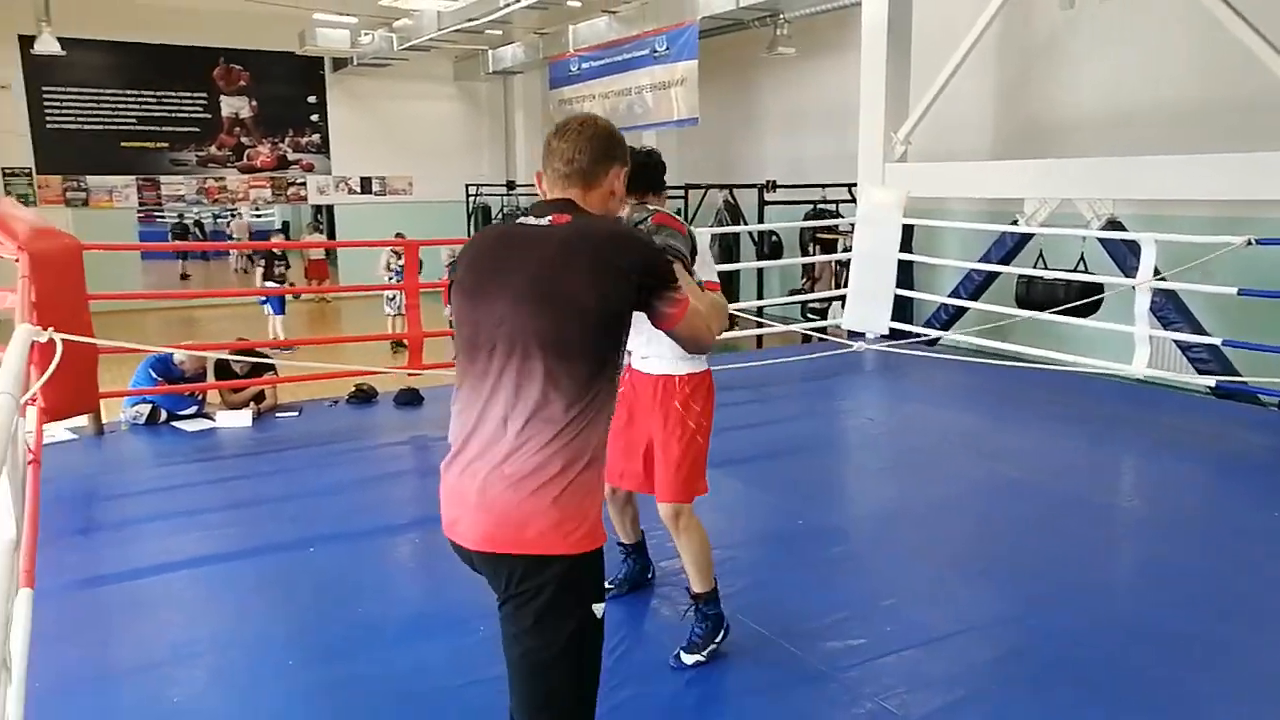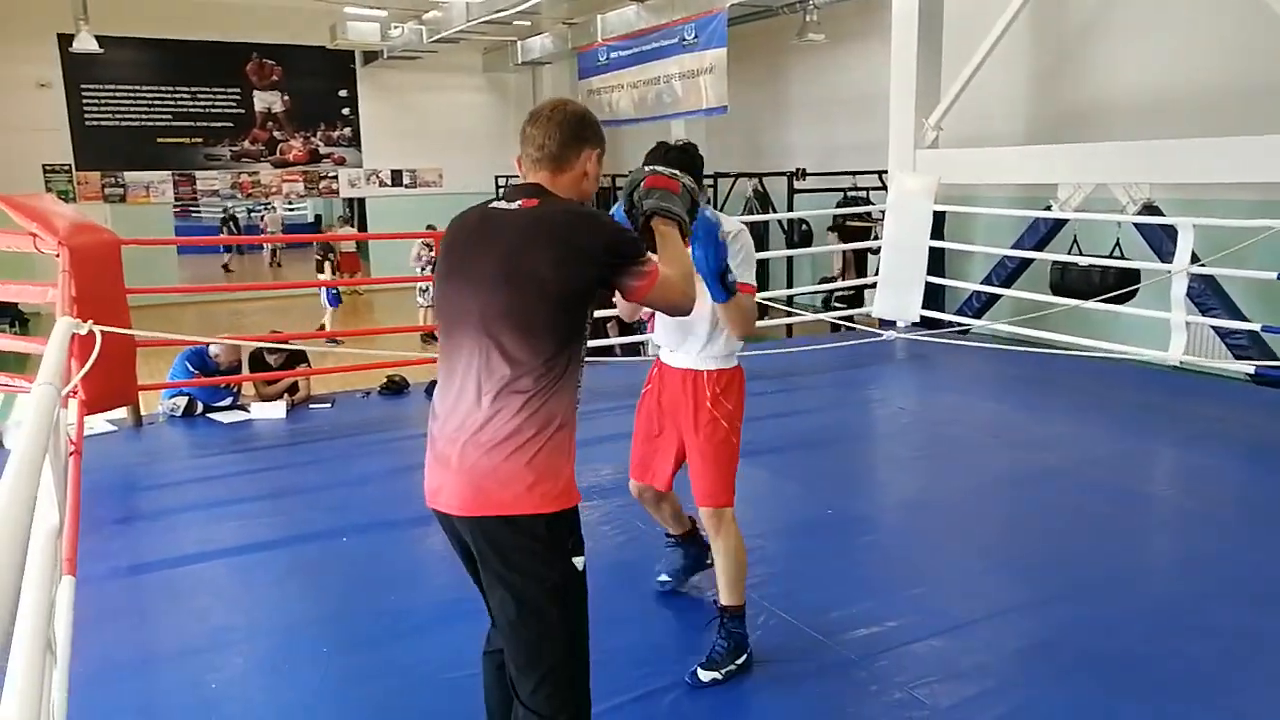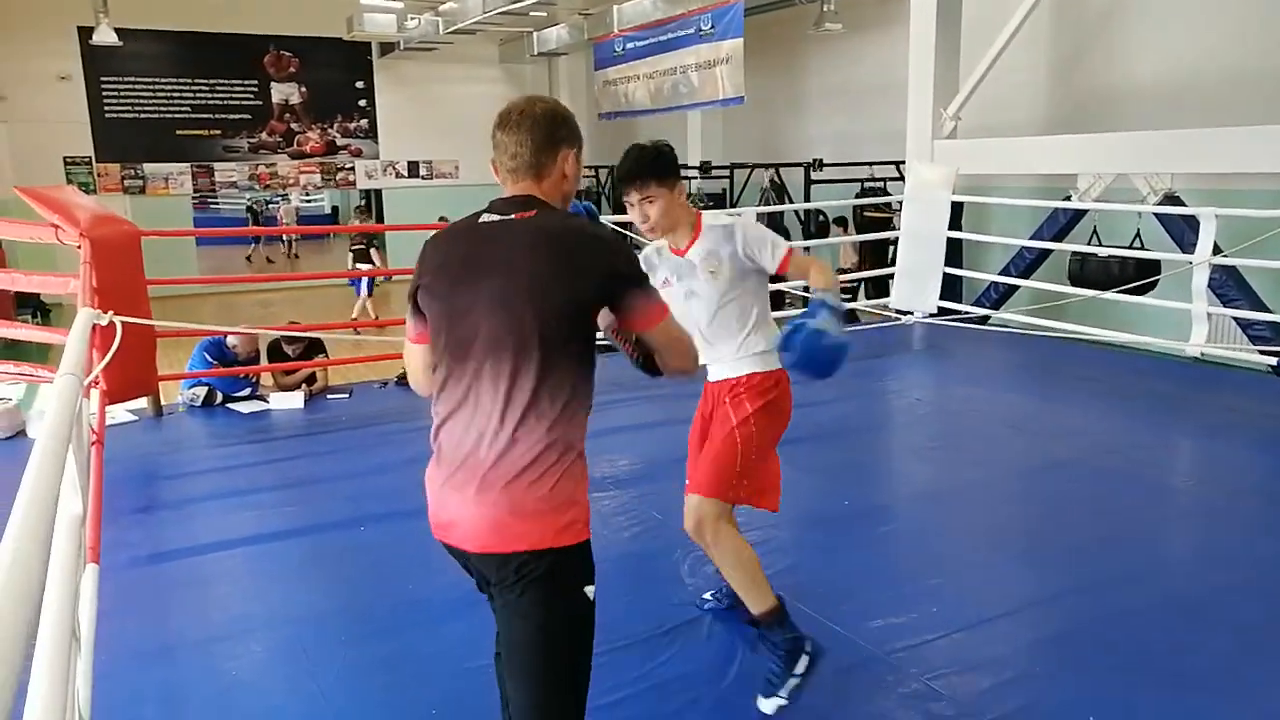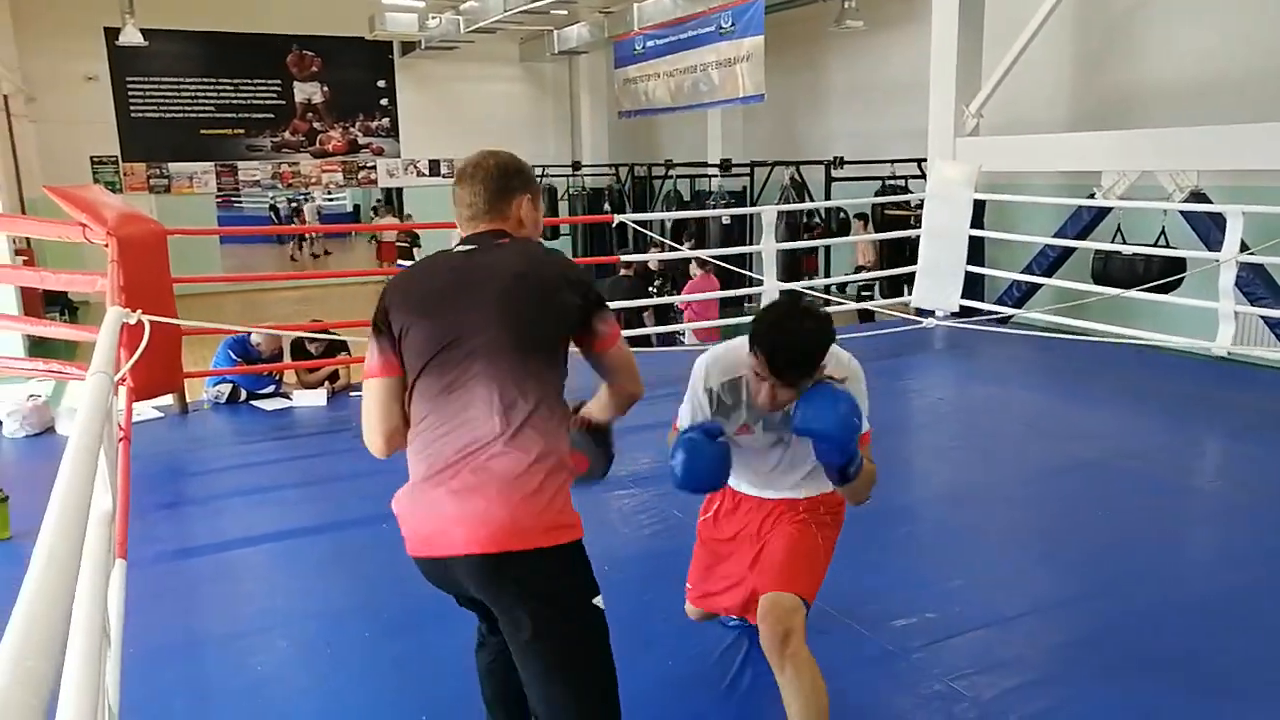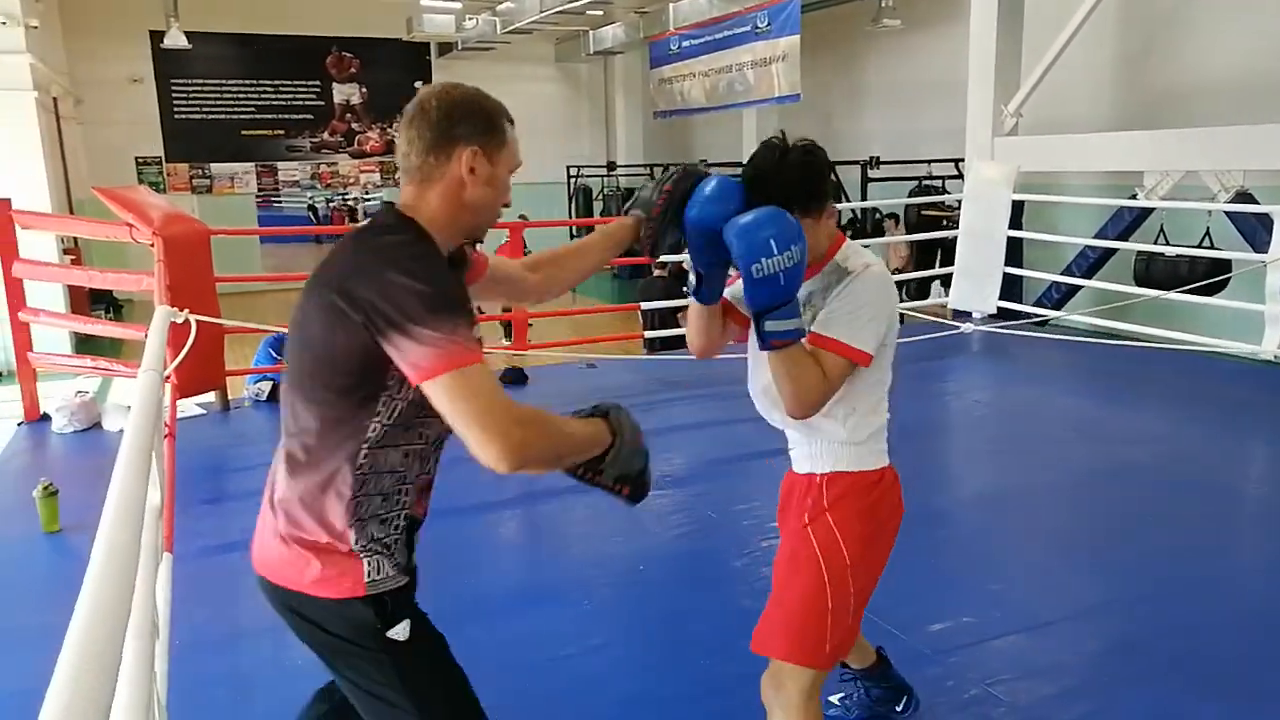
dt=0.5s
person 1, frame 1
left shoulder: (478, 250)
right shoulder: (622, 249)
right elbow: (702, 337)
right wrist: (674, 260)
left hip: (466, 509)
right hip: (545, 524)
left knee: (536, 661)
person 1, frame 2
left shoulder: (462, 230)
right shoulder: (585, 232)
right elbow: (681, 298)
right wrist: (665, 219)
left hip: (451, 482)
right hip: (523, 492)
left knee: (510, 640)
person 1, frame 3
left shoulder: (441, 250)
right shoulder: (589, 249)
right elbow: (679, 359)
right wrist: (632, 332)
left hip: (453, 509)
right hip: (534, 521)
left knee: (521, 643)
person 1, frame 4
left shoulder: (403, 290)
right shoulder: (557, 273)
left elbow: (382, 439)
right elbow: (628, 386)
right wrist: (588, 417)
left hip: (429, 532)
right hip: (529, 530)
left knee: (506, 632)
person 1, frame 5
left shoulder: (401, 250)
right shoulder: (396, 272)
left elbow: (530, 280)
right elbow: (501, 444)
left wrist: (637, 223)
right wrist: (606, 435)
left hip: (317, 544)
right hip: (333, 569)
person 2, frame 1
left shoulder: (686, 242)
left hip: (683, 385)
right hip: (634, 379)
left knee: (673, 508)
right knee: (612, 487)
left ankle: (709, 616)
right ankle: (636, 564)
person 2, frame 2
left shoulder: (731, 236)
left elbow: (742, 326)
right elbow: (629, 311)
left wrist: (717, 277)
left hip: (714, 381)
right hip: (666, 375)
left knee: (715, 510)
right knee: (645, 485)
left ankle: (734, 636)
right ankle: (687, 546)
person 2, frame 3
left shoulder: (732, 232)
right shoulder: (654, 257)
left elbow: (815, 270)
left wrist: (823, 311)
left hip: (757, 388)
right hip: (719, 388)
left knee: (702, 517)
right knee: (707, 508)
left ankle: (785, 639)
right ankle: (743, 585)
person 2, frame 4
left shoulder: (841, 376)
right shoulder: (719, 364)
left elbow: (862, 488)
right elbow: (684, 448)
left wrist: (844, 458)
right wrist: (692, 455)
left hip: (805, 507)
right hip: (735, 499)
left knee: (779, 630)
right knee: (700, 607)
right ankle: (758, 603)
person 2, frame 5
left shoulder: (863, 280)
right shoulder: (771, 263)
left elbow: (802, 400)
right elbow: (703, 344)
left wrist: (775, 306)
right wrist: (708, 270)
left hip: (847, 493)
right hip: (808, 478)
right knee: (807, 613)
